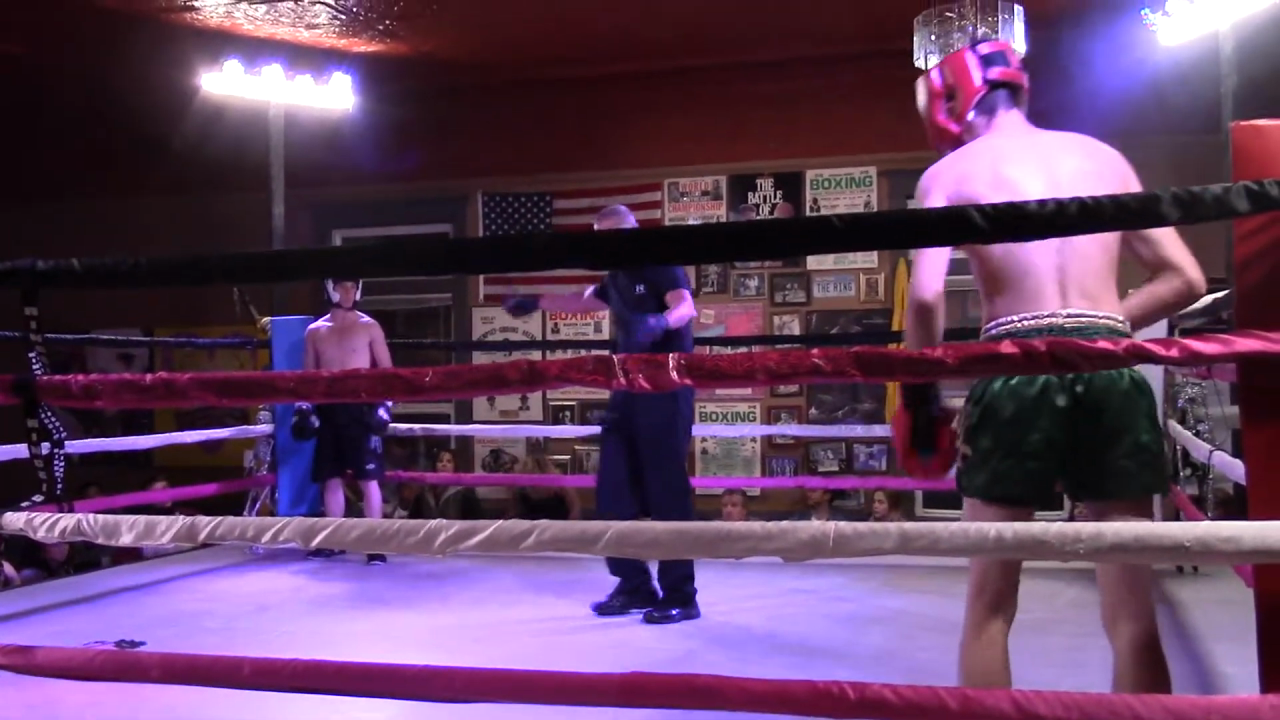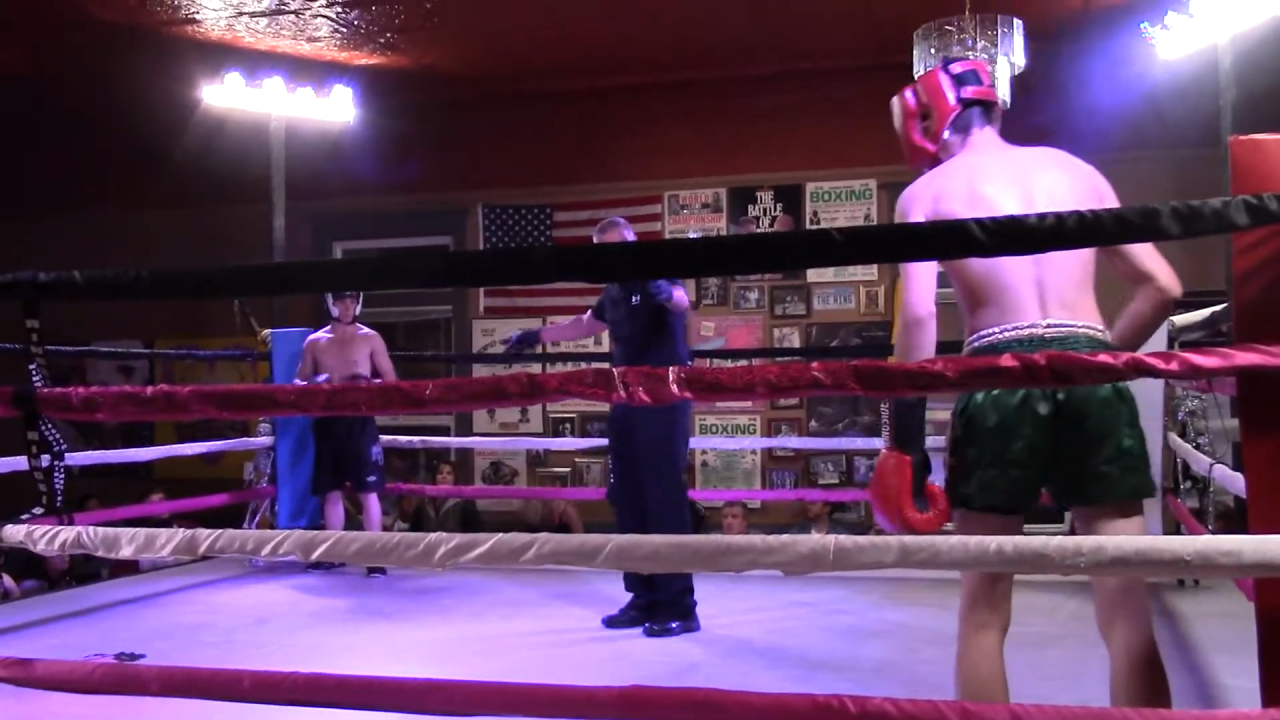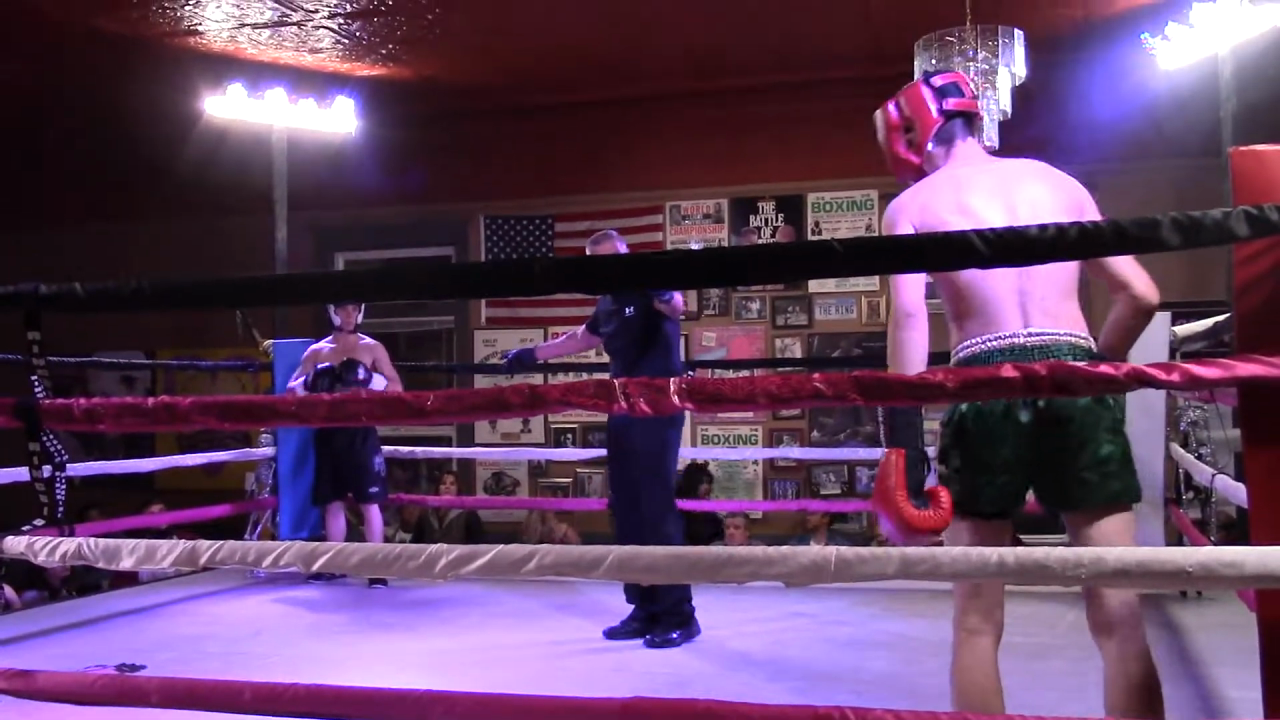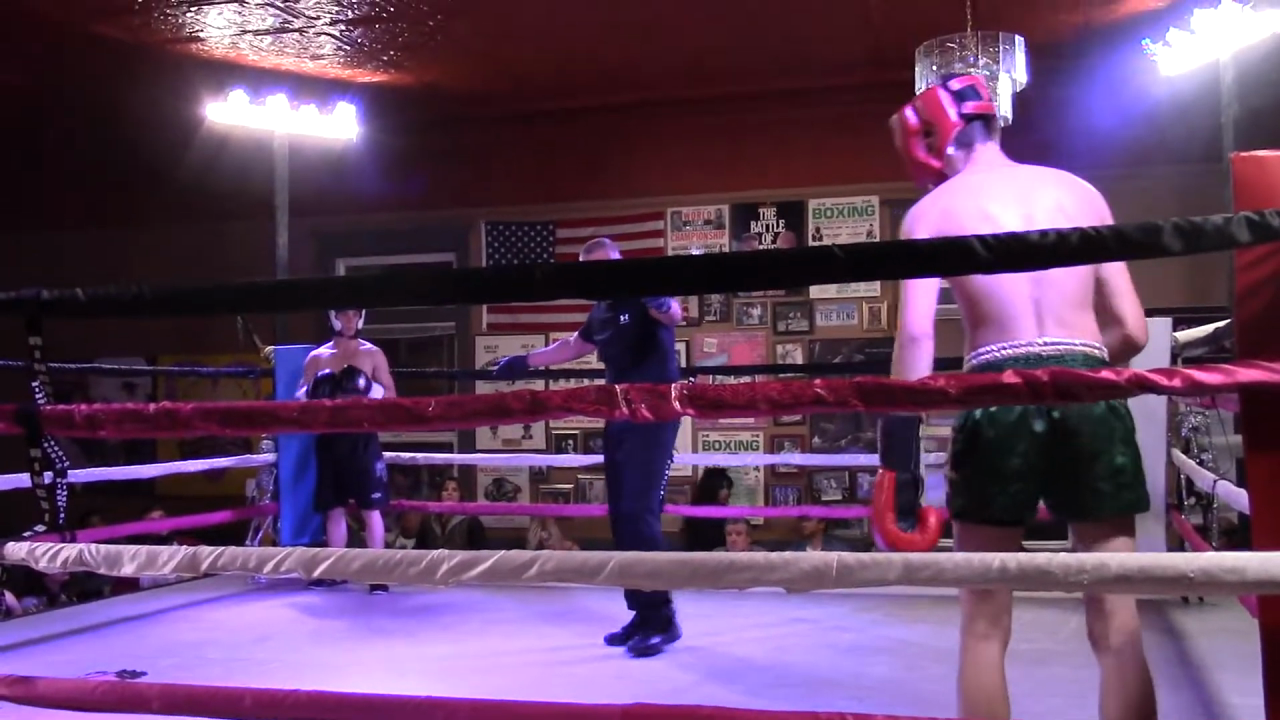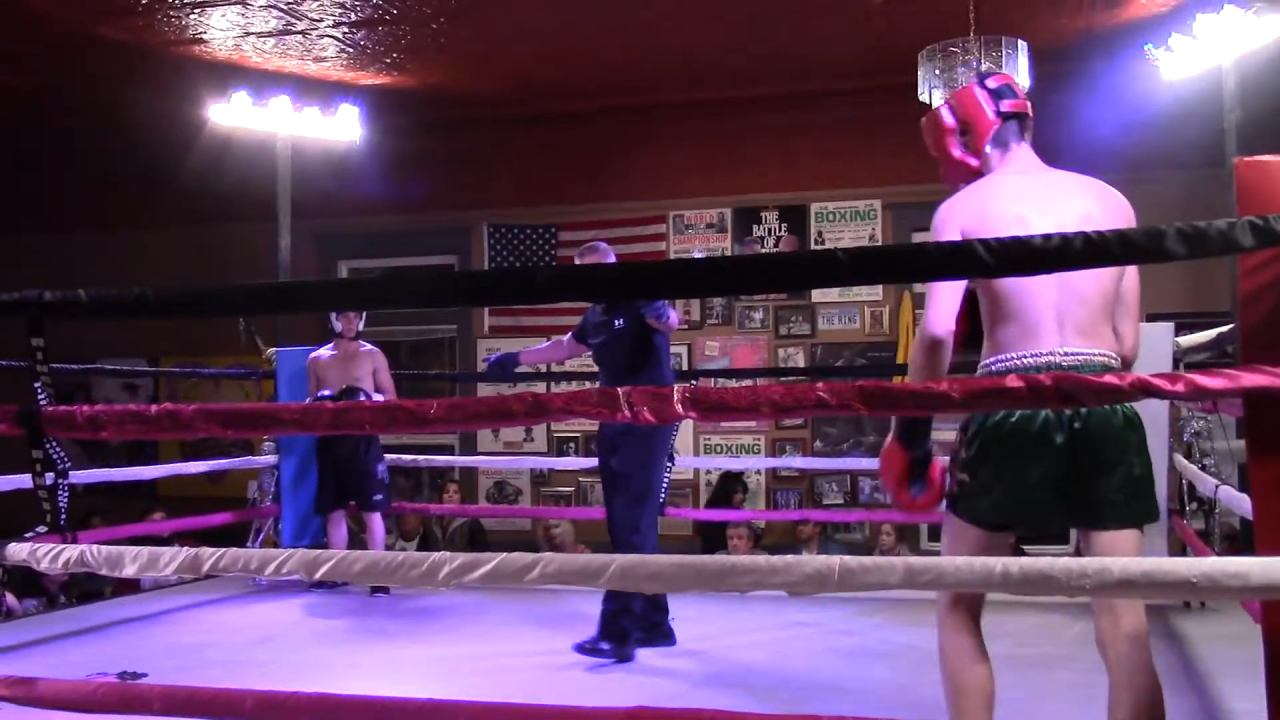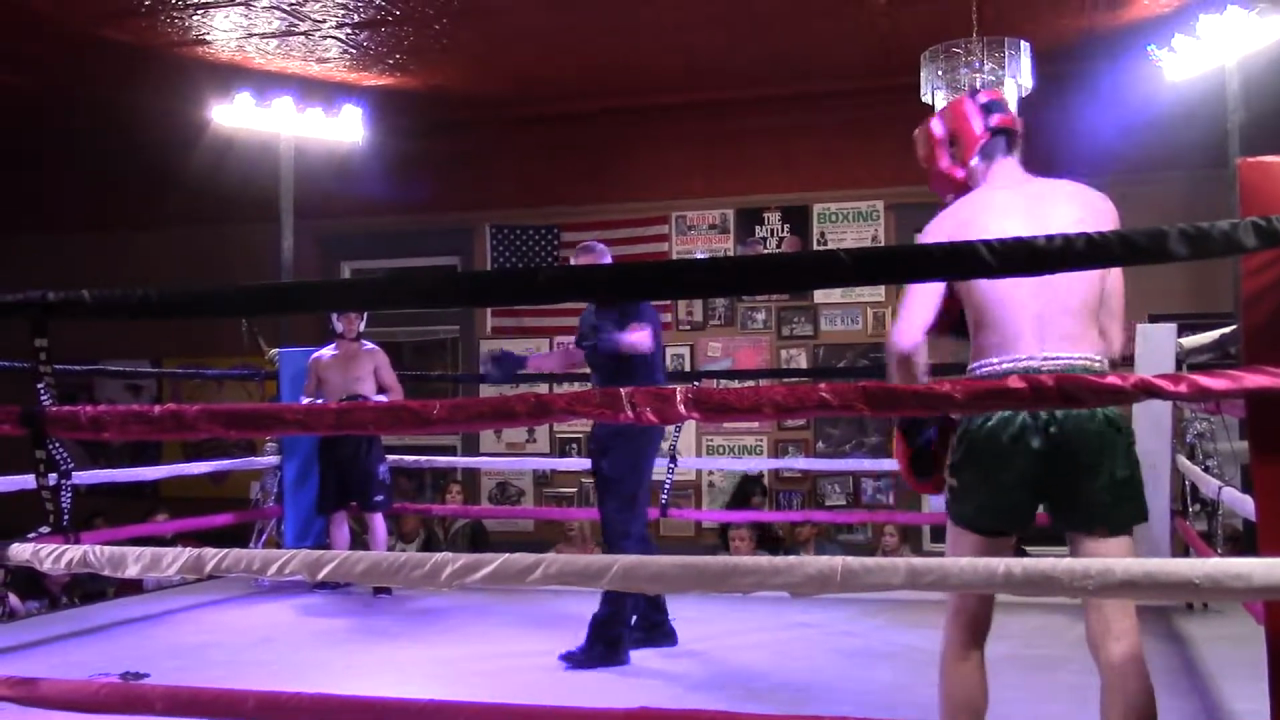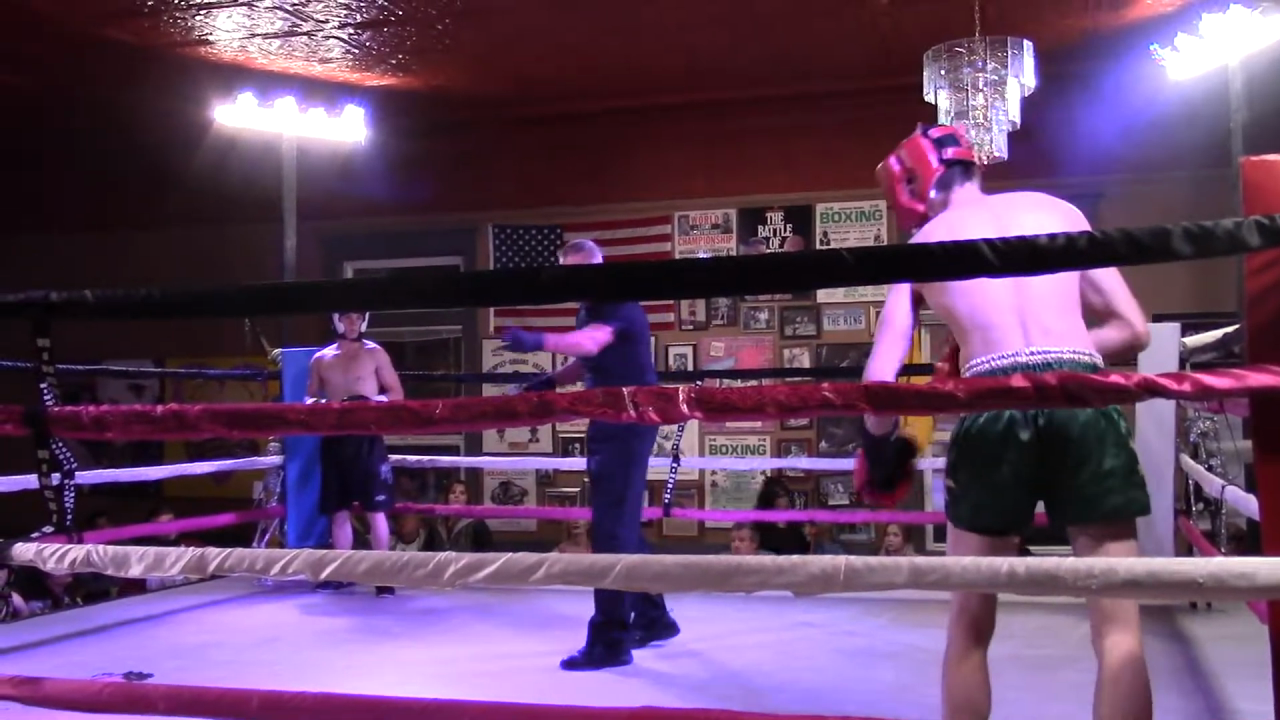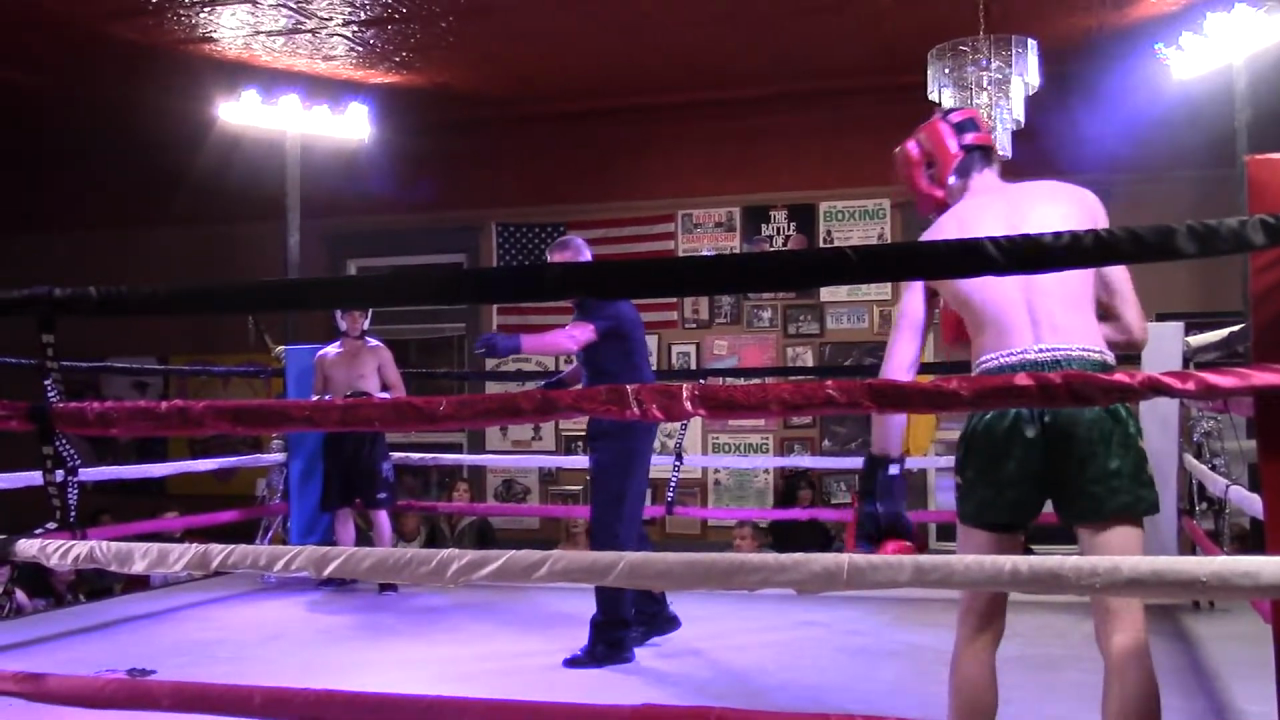
dt=0.2s
person 1, frame 1
left shoulder: (948, 174)
right shoulder: (1104, 158)
left elbow: (926, 296)
right elbow: (1186, 278)
left wrist: (919, 395)
left hip: (1017, 378)
right hip: (1113, 377)
left knee: (991, 607)
right knee: (1133, 614)
person 1, frame 2
left shoulder: (925, 193)
right shoulder: (1077, 172)
left elbow: (918, 313)
right elbow: (1163, 285)
left wrist: (905, 436)
left hip: (1001, 386)
right hip: (1093, 382)
left knee: (984, 616)
right knee: (1128, 614)
person 1, frame 3
left shoulder: (911, 205)
right shoulder: (1060, 183)
left elbow: (909, 314)
right elbow: (1141, 296)
left hip: (988, 396)
right hip: (1078, 387)
left knee: (978, 624)
right knee: (1119, 617)
person 1, frame 4
left shoulder: (930, 212)
right shoulder: (1081, 193)
left elbow: (916, 333)
right elbow: (1130, 330)
left wrist: (898, 452)
left hip: (999, 407)
right hip: (1091, 401)
left knee: (987, 630)
right knee: (1118, 632)
person 1, frame 5
left shoulder: (962, 210)
right shoulder: (1111, 203)
left elbow: (937, 331)
right elbow: (1124, 347)
left wrist: (913, 428)
left hip: (1014, 412)
right hip: (1105, 410)
left knee: (958, 611)
right knee: (1126, 633)
person 1, frame 6
left shoulder: (947, 226)
right shoulder: (1094, 205)
left elbow: (904, 345)
right elbow: (1113, 342)
left hip: (1001, 416)
right hip: (1090, 411)
left knee: (966, 626)
right knee: (1117, 637)
person 1, frame 7
left shoulder: (920, 252)
right shoulder: (1058, 211)
left elbow: (880, 378)
right elbow: (1132, 328)
left wrist: (882, 446)
left hip: (992, 414)
right hip: (1082, 405)
left knee: (970, 628)
right knee: (1119, 632)
person 1, frame 8
left shoulder: (934, 243)
right shoulder: (1077, 201)
left elbow: (897, 376)
right elbow: (1133, 329)
left wrist: (882, 486)
left hip: (1002, 411)
right hip: (1090, 399)
left knee: (978, 625)
right knee: (1123, 631)
person 2, frame 1
left shoulder: (662, 267)
right shoulder: (617, 277)
left elbow: (685, 306)
right elbow: (583, 300)
left wrist: (659, 322)
right wrist: (533, 303)
left hip: (666, 392)
right hip: (628, 391)
left knee: (667, 490)
right knee: (614, 487)
left ankle: (680, 596)
right ankle: (635, 585)
person 2, frame 2
left shoulder: (655, 280)
right shoulder: (613, 292)
left elbow: (681, 302)
right elbow: (585, 324)
left wrist: (665, 291)
right wrist: (537, 336)
left hip: (663, 403)
right hip: (626, 403)
left knee: (665, 501)
right knee: (629, 501)
left ankle: (680, 608)
right ankle: (646, 599)
person 2, frame 3
left shoulder: (648, 293)
right shoulder: (606, 305)
left elbow: (677, 307)
right elbow: (579, 339)
left wrist: (666, 296)
right wrist: (532, 354)
left hip: (658, 411)
right hip: (622, 413)
left knee: (655, 510)
right knee: (627, 512)
left ankle: (679, 616)
right ankle: (648, 610)
person 2, frame 4
left shoulder: (643, 299)
right shoulder: (600, 313)
left elbow: (673, 314)
right elbow: (571, 347)
left wrist: (663, 304)
right wrist: (525, 362)
left hip: (653, 418)
right hip: (619, 420)
left knee: (638, 514)
right knee: (624, 518)
left ankle: (658, 620)
right ankle: (649, 618)
person 2, frame 5
left shoulder: (641, 302)
right shoulder: (594, 317)
left elbow: (669, 321)
right elbow: (563, 347)
left wrist: (662, 315)
right wrist: (516, 359)
left hip: (648, 424)
right hip: (613, 425)
left knee: (631, 522)
right knee: (628, 523)
left ankle: (617, 633)
right ankle: (653, 622)
person 2, frame 6
left shoulder: (635, 305)
right shoulder: (591, 314)
left elbow: (644, 342)
right elbow: (569, 357)
left wrist: (628, 336)
right wrist: (519, 362)
left hip: (639, 426)
right hip: (608, 427)
left knee: (620, 528)
right knee: (628, 526)
left ankle: (608, 640)
right ankle: (653, 622)
person 2, frame 7
left shoulder: (619, 306)
right shoulder: (590, 311)
left elbow: (589, 344)
left wrist: (537, 340)
right wrist: (550, 382)
left hip: (628, 425)
right hip: (607, 425)
left knee: (611, 529)
right knee: (624, 525)
left ankle: (611, 641)
right ankle: (652, 617)
person 2, frame 8
left shoulder: (607, 304)
right shoulder: (590, 306)
left elbow: (569, 341)
left wrist: (514, 343)
right wrist: (561, 382)
left hip: (627, 422)
right hip: (610, 422)
left knee: (610, 526)
right knee: (623, 522)
left ankle: (612, 639)
right ankle: (653, 612)
person 3, frame 1
left shoulder: (370, 327)
right shoulder: (314, 330)
left elbow: (387, 371)
right elbow: (309, 374)
left wrist: (382, 404)
right wrist: (302, 408)
left hip: (359, 410)
right hip: (327, 410)
left knee: (368, 478)
right knee: (331, 478)
person 3, frame 2
left shoulder: (370, 338)
right shoulder: (314, 342)
left elbow: (391, 380)
right elbow: (297, 381)
left wrist: (369, 385)
right wrist: (312, 387)
left hip: (359, 421)
right hip: (327, 422)
left knee: (368, 491)
right knee: (331, 491)
person 3, frame 3
left shoulder: (372, 348)
right shoulder: (316, 352)
left elbow: (397, 388)
right elbow: (291, 391)
left wrist: (368, 378)
right wrist: (310, 382)
left hip: (360, 431)
right hip: (328, 432)
left knee: (369, 502)
right knee: (332, 502)
person 3, frame 4
left shoulder: (372, 354)
right shoulder: (316, 357)
left elbow: (391, 397)
right elbow: (300, 399)
left wrist: (367, 386)
right wrist: (313, 390)
left hip: (362, 437)
right hip: (329, 438)
left knee: (371, 508)
right knee: (333, 508)
person 3, frame 5
left shoulder: (372, 355)
right shoulder: (317, 359)
left elbow: (391, 397)
right elbow: (309, 399)
left wrist: (368, 398)
right wrist: (316, 403)
left hip: (362, 439)
right hip: (330, 440)
left knee: (371, 510)
right knee: (334, 510)
person 3, frame 6
left shoulder: (374, 354)
right shoulder: (318, 359)
left elbow: (397, 394)
right elbow: (306, 397)
left wrist: (370, 401)
right wrist: (313, 406)
left hip: (364, 439)
right hip: (332, 440)
left knee: (373, 511)
right knee: (335, 511)
person 3, frame 7
left shoulder: (375, 354)
right shoulder: (321, 359)
left elbow: (397, 394)
right elbow: (310, 397)
left wrist: (371, 402)
right wrist: (317, 406)
left hip: (366, 439)
right hip: (334, 440)
left knee: (376, 510)
right knee: (338, 511)
person 3, frame 8
left shoulder: (378, 351)
right shoulder: (324, 357)
left elbow: (399, 392)
right elbow: (315, 396)
left wrist: (372, 398)
right wrist: (321, 402)
left hip: (368, 436)
right hip: (336, 437)
left knee: (377, 508)
right knee: (341, 508)
